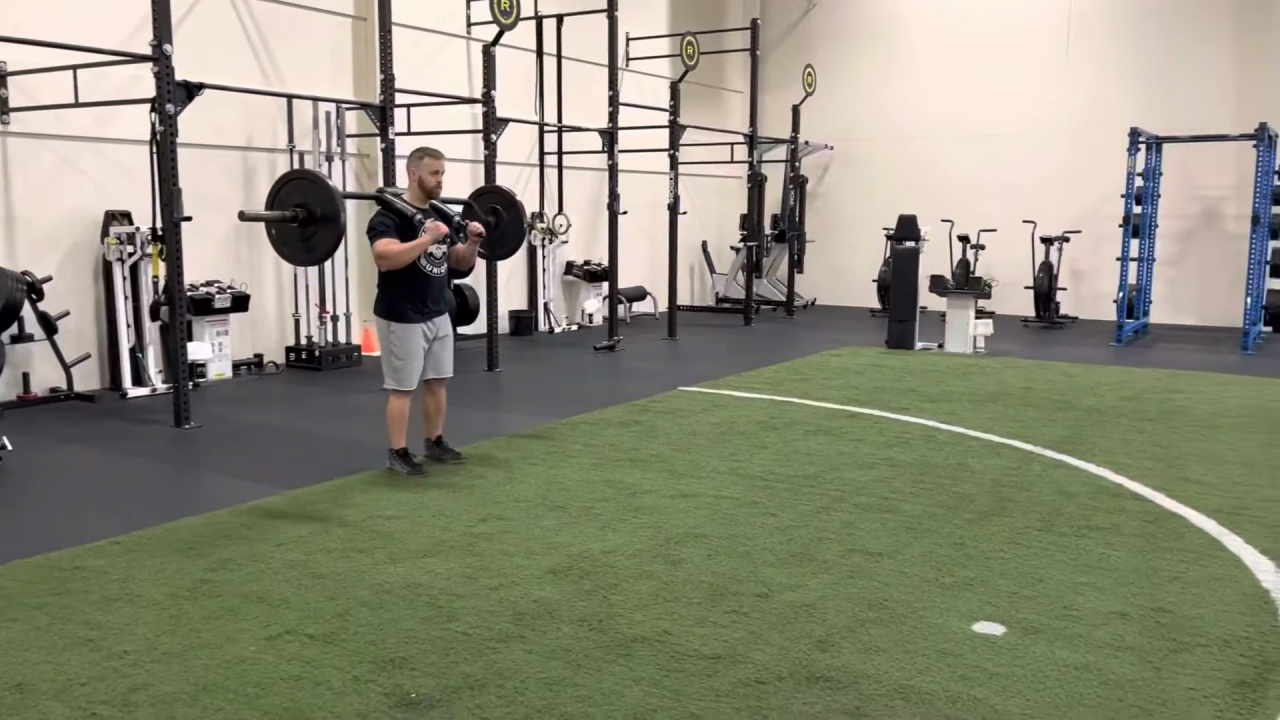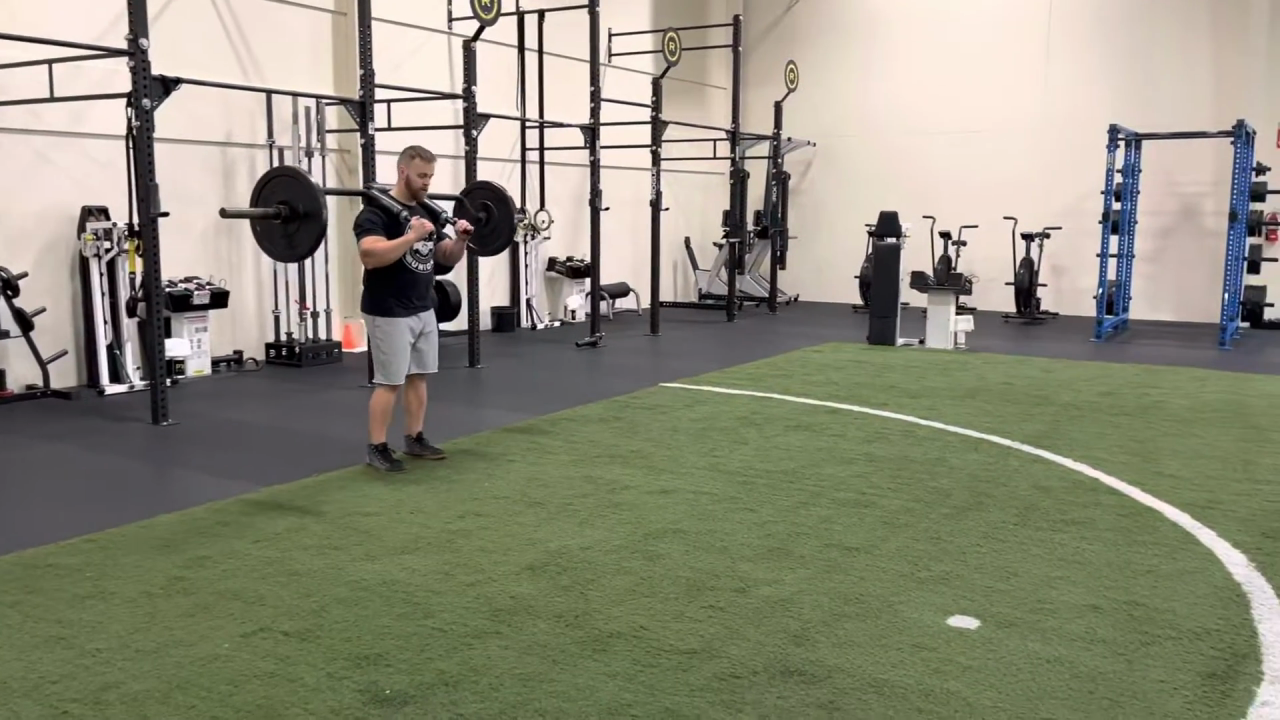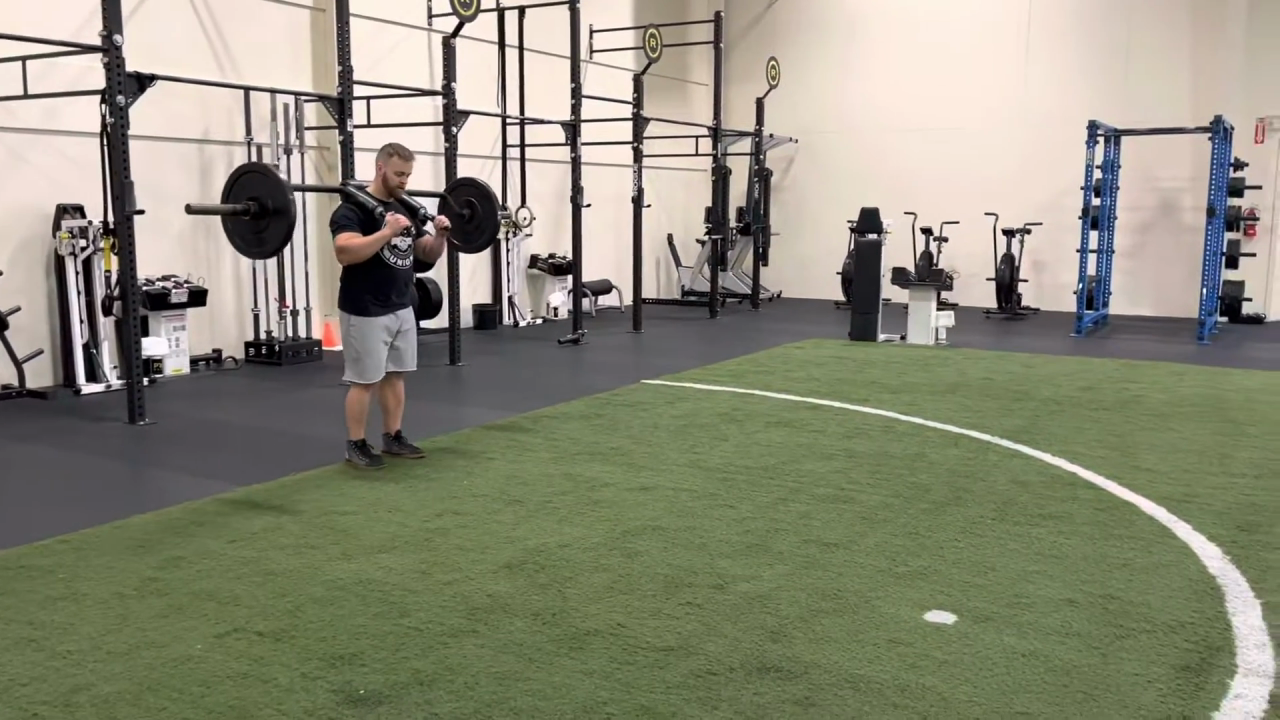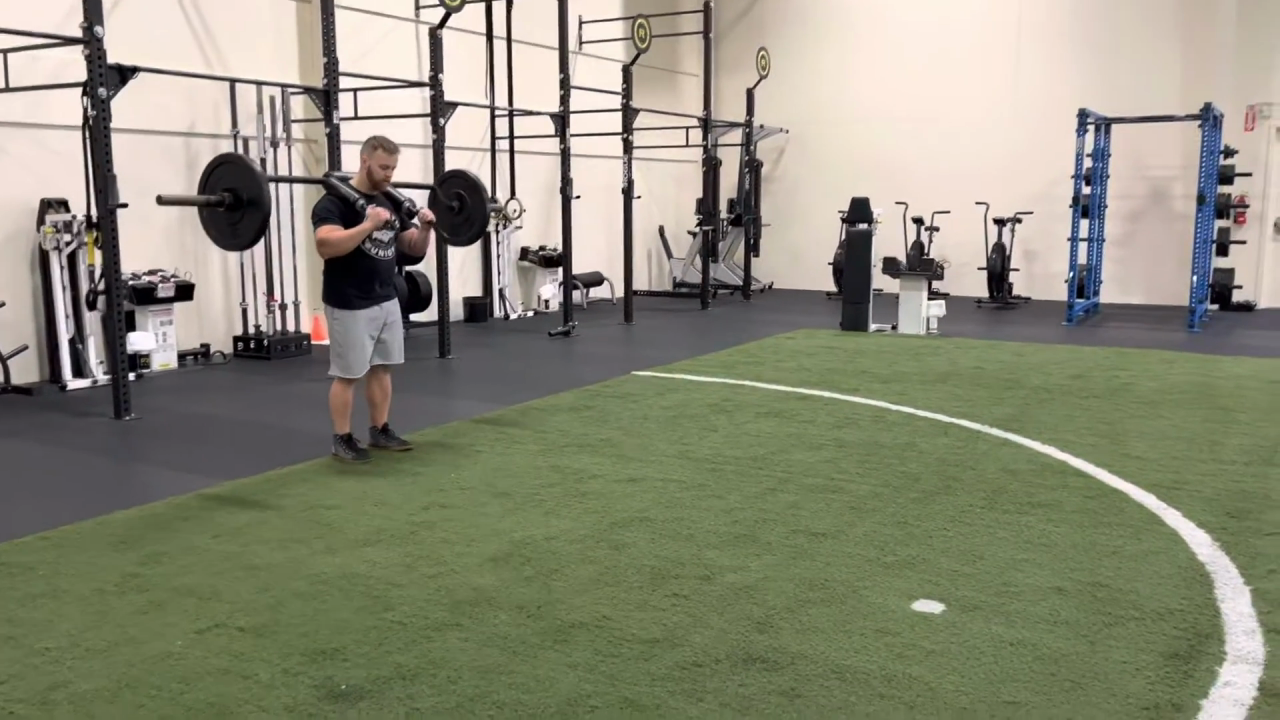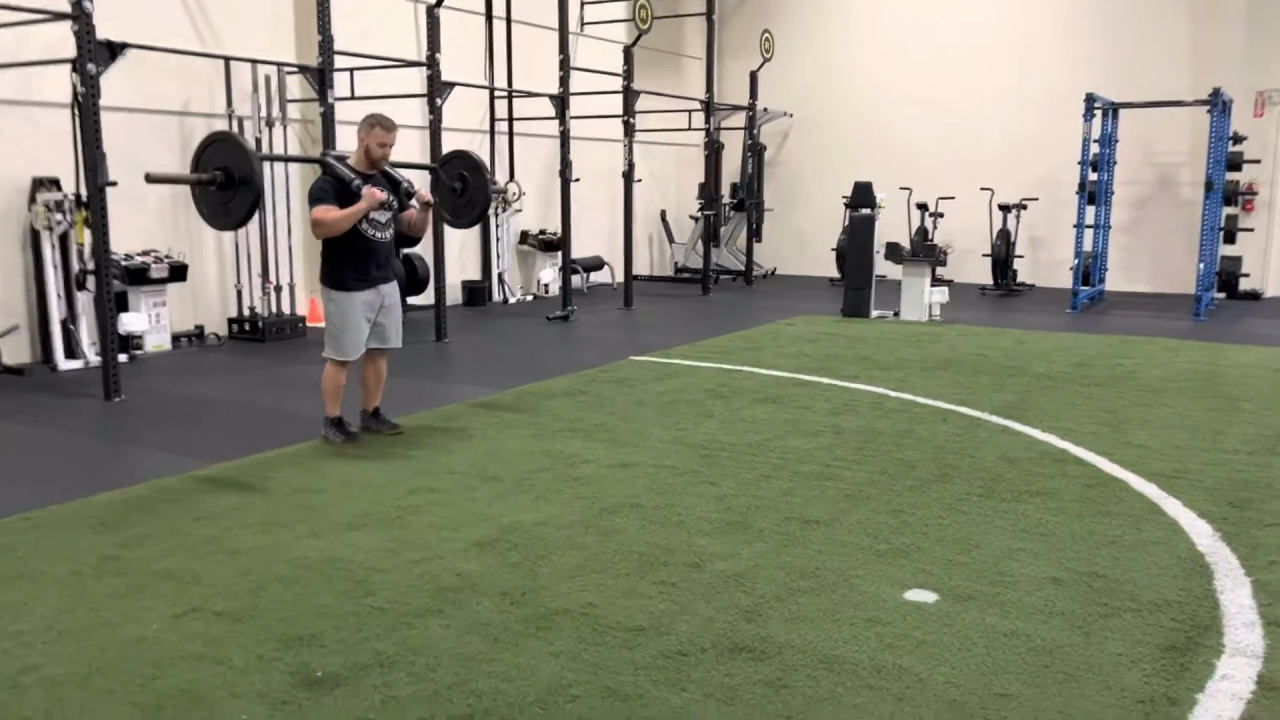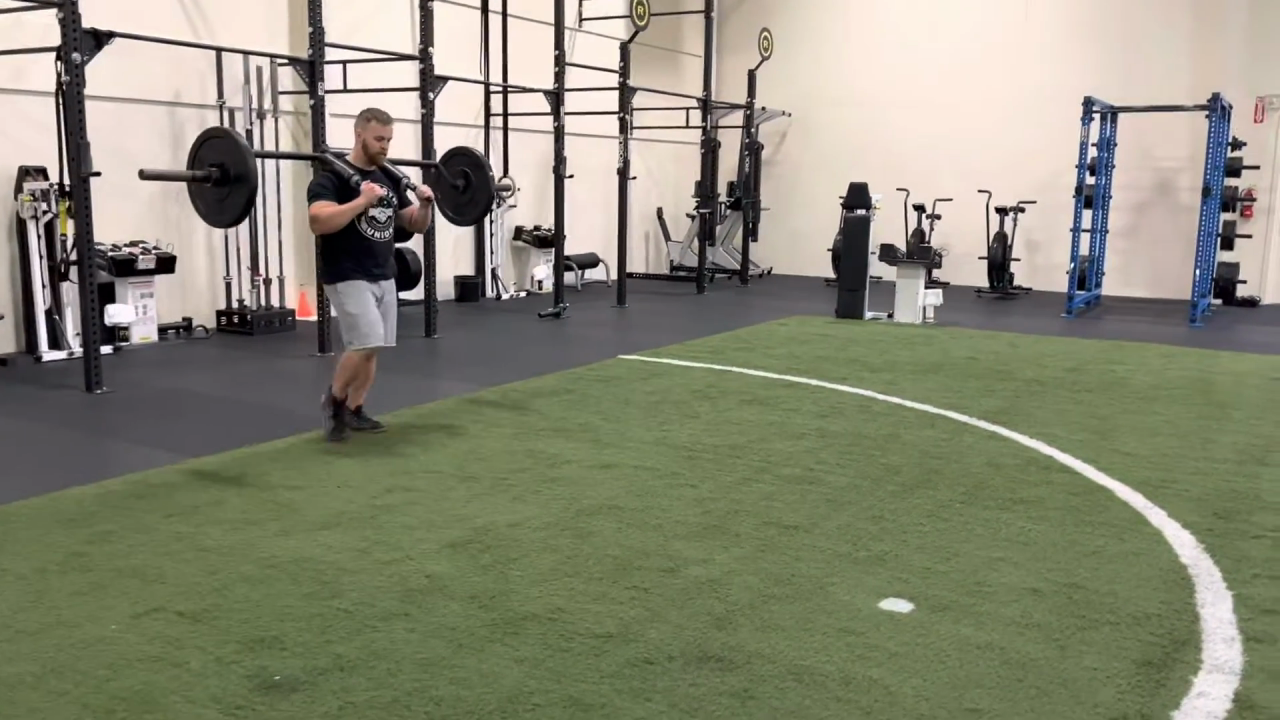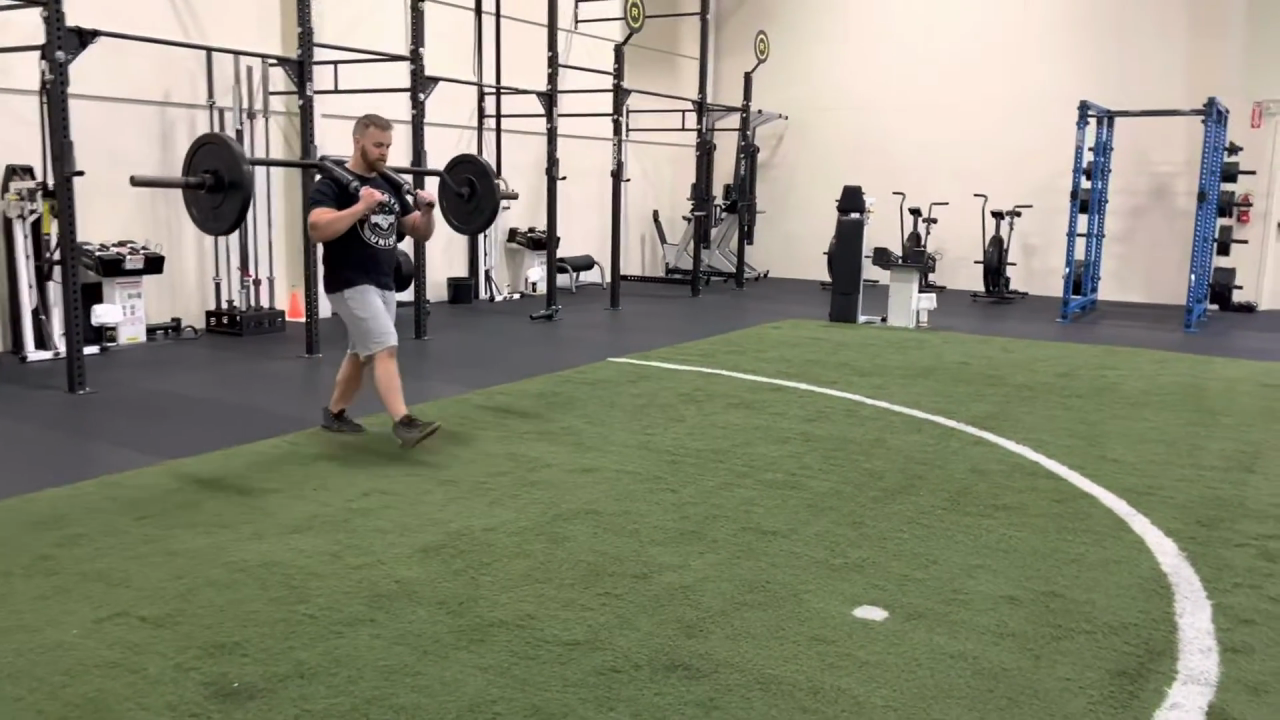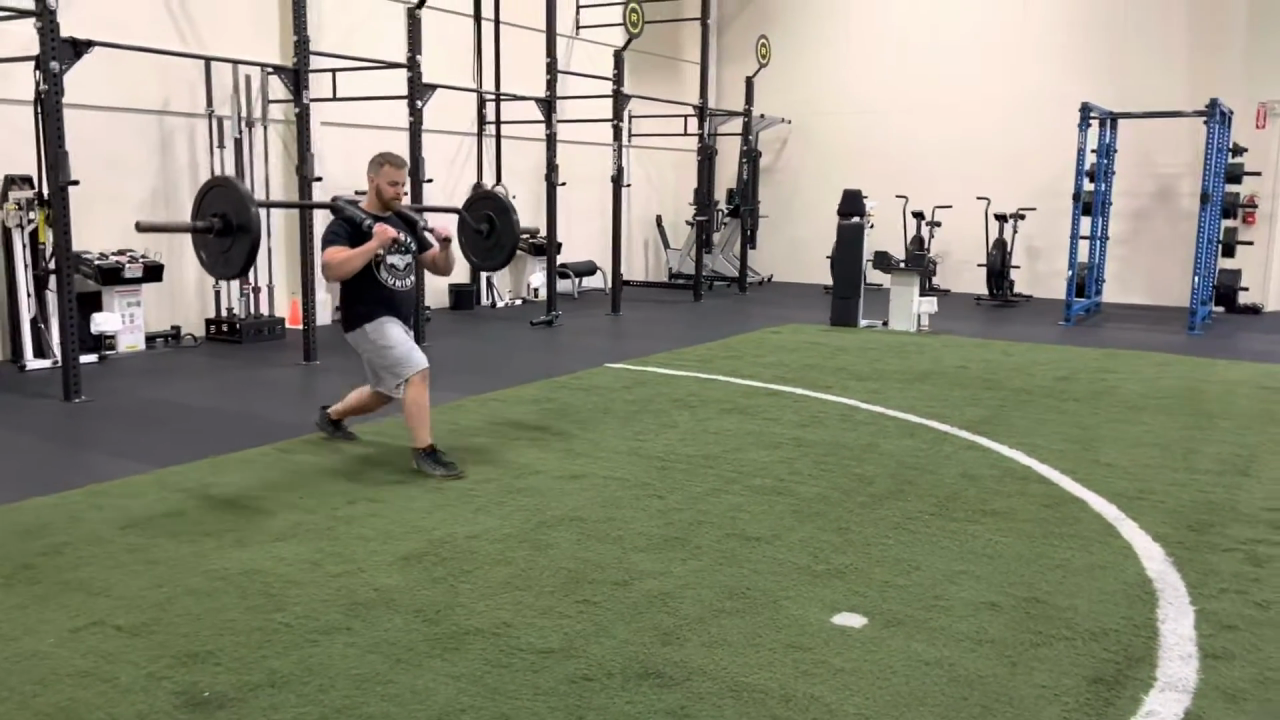
dt=0.3s
person 1, frame 1
left shoulder: (439, 216)
right shoulder: (390, 217)
left elbow: (461, 263)
right elbow: (386, 259)
left wrist: (473, 242)
right wrist: (428, 238)
left hip: (438, 314)
right hip: (402, 318)
left knee: (437, 383)
right knee: (402, 387)
left ankle: (435, 442)
right ankle: (397, 453)
person 1, frame 2
left shoulder: (425, 212)
right shoulder: (376, 213)
left elbow: (448, 257)
right elbow: (371, 256)
left wrist: (461, 239)
right wrist: (413, 236)
left hip: (423, 309)
right hip: (389, 313)
left knee: (417, 376)
right knee: (390, 381)
left ankle: (415, 439)
right ankle: (377, 447)
person 1, frame 3
left shoulder: (405, 209)
right shoulder: (353, 209)
left elbow: (428, 255)
right elbow: (345, 252)
left wrist: (440, 235)
right wrist: (387, 232)
left hip: (401, 308)
right hip: (365, 311)
left knee: (395, 375)
right knee: (365, 380)
left ankle: (393, 437)
right ankle: (355, 444)
person 1, frame 4
left shoulder: (390, 203)
right shoulder: (335, 202)
left elbow: (416, 248)
right elbow: (325, 245)
left wrist: (424, 228)
right wrist: (368, 225)
left hip: (386, 300)
right hip: (350, 305)
left knee: (382, 368)
right knee: (347, 374)
left ankle: (381, 430)
right ankle: (342, 439)
person 1, frame 5
left shoulder: (389, 183)
right shoulder: (332, 181)
left elbow: (415, 229)
right elbow: (320, 226)
left wrist: (424, 208)
right wrist: (364, 204)
left hip: (386, 282)
right hip: (347, 286)
left knee: (379, 351)
right knee: (341, 357)
left ankle: (371, 414)
right ankle: (332, 422)
person 1, frame 6
left shoulder: (388, 179)
right shoulder: (332, 177)
left elbow: (416, 225)
right elbow: (318, 223)
left wrist: (424, 204)
right wrist: (363, 201)
left hip: (383, 277)
right hip: (346, 278)
left knee: (367, 349)
right knee: (368, 345)
left ankle: (352, 411)
right ankle: (334, 398)
person 1, frame 7
left shoulder: (389, 186)
right shoulder: (332, 184)
left elbow: (421, 233)
right elbow: (317, 229)
left wrist: (427, 210)
right wrist: (362, 206)
left hip: (383, 284)
right hip: (350, 285)
left knee: (362, 353)
right knee: (385, 349)
left ankle: (334, 413)
right ankle: (403, 422)
person 1, frame 8
left shoulder: (406, 223)
right shoulder: (347, 224)
left elbow: (441, 268)
right elbow: (331, 270)
left wrist: (445, 245)
right wrist: (375, 244)
left hip: (400, 321)
right hip: (369, 321)
left knee: (385, 390)
right knee: (417, 371)
left ankle: (330, 416)
right ankle: (424, 451)
